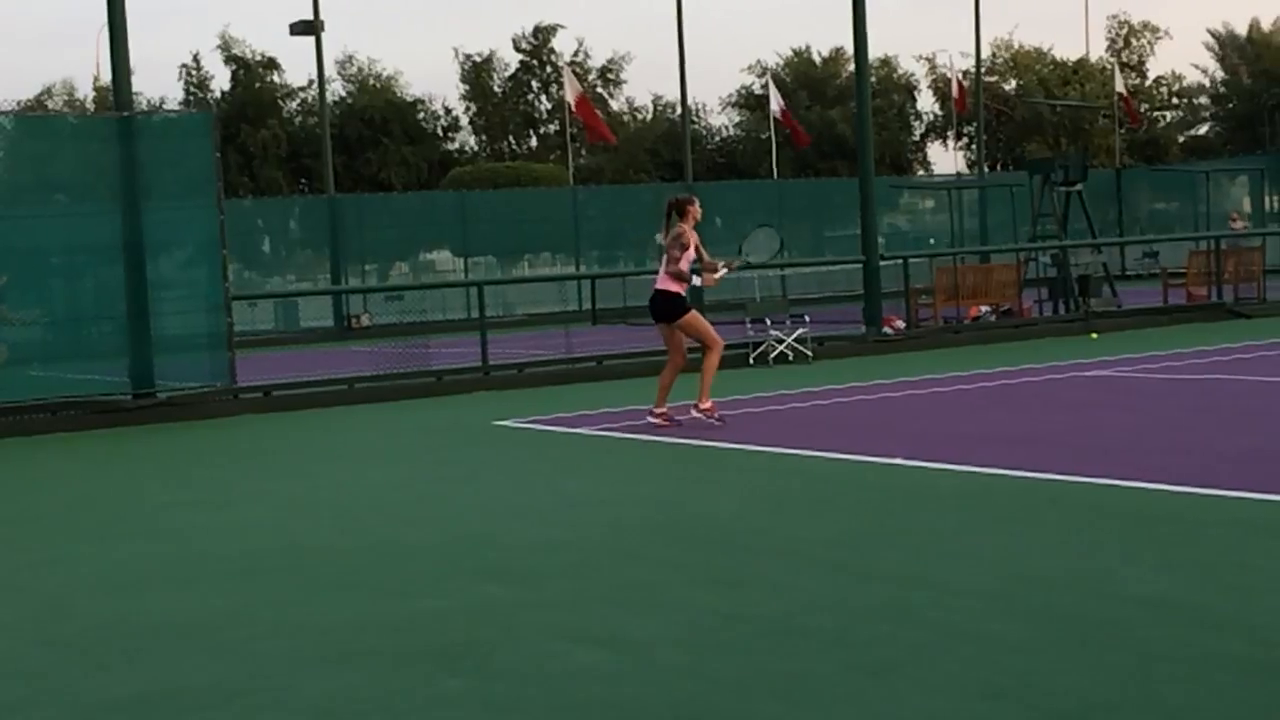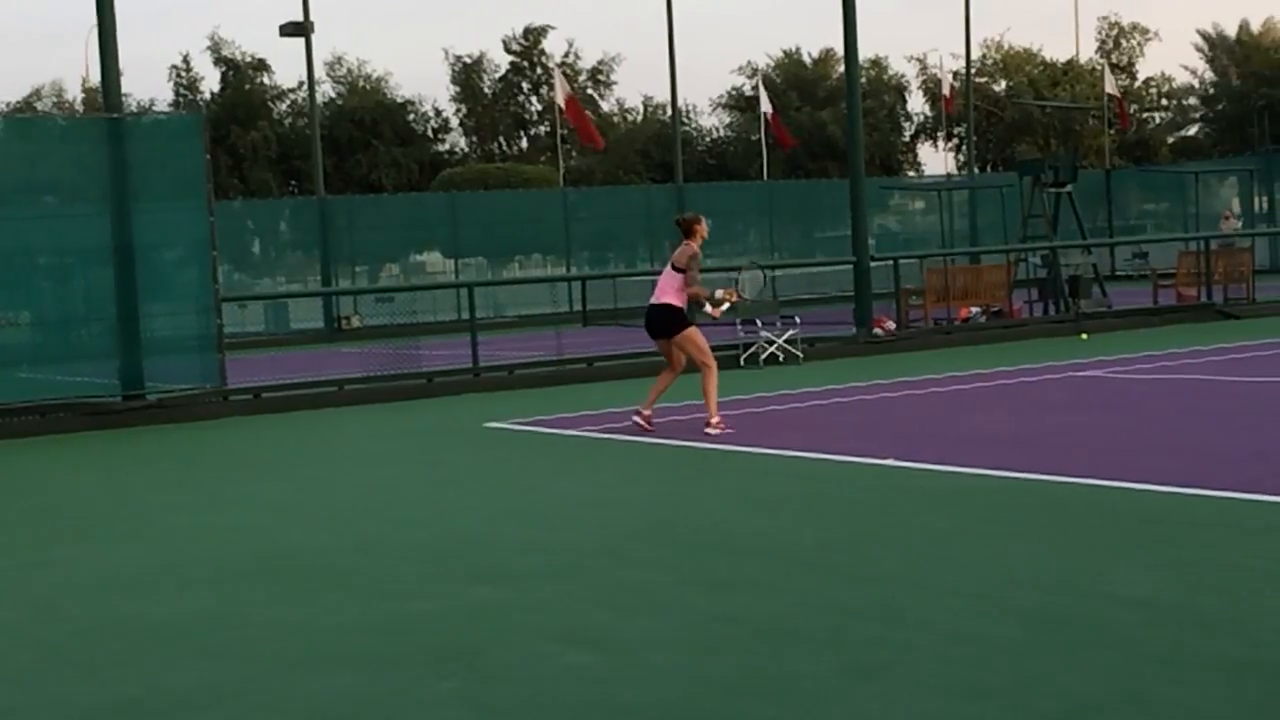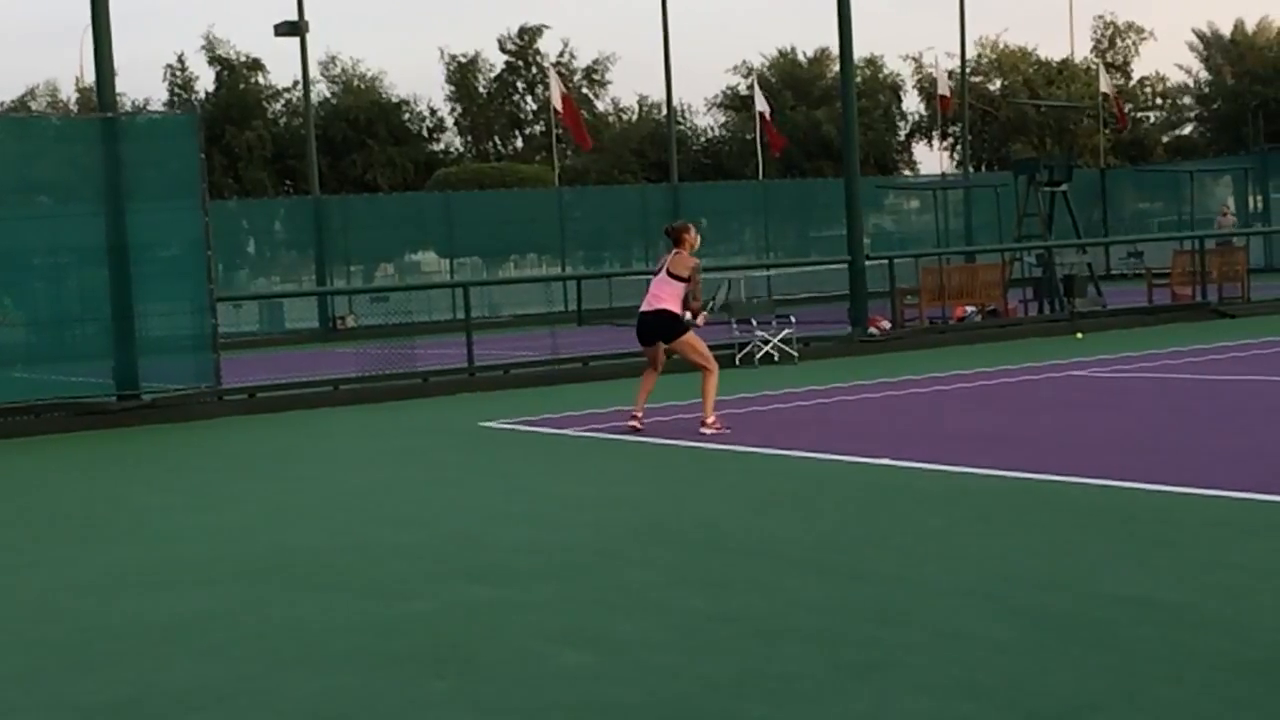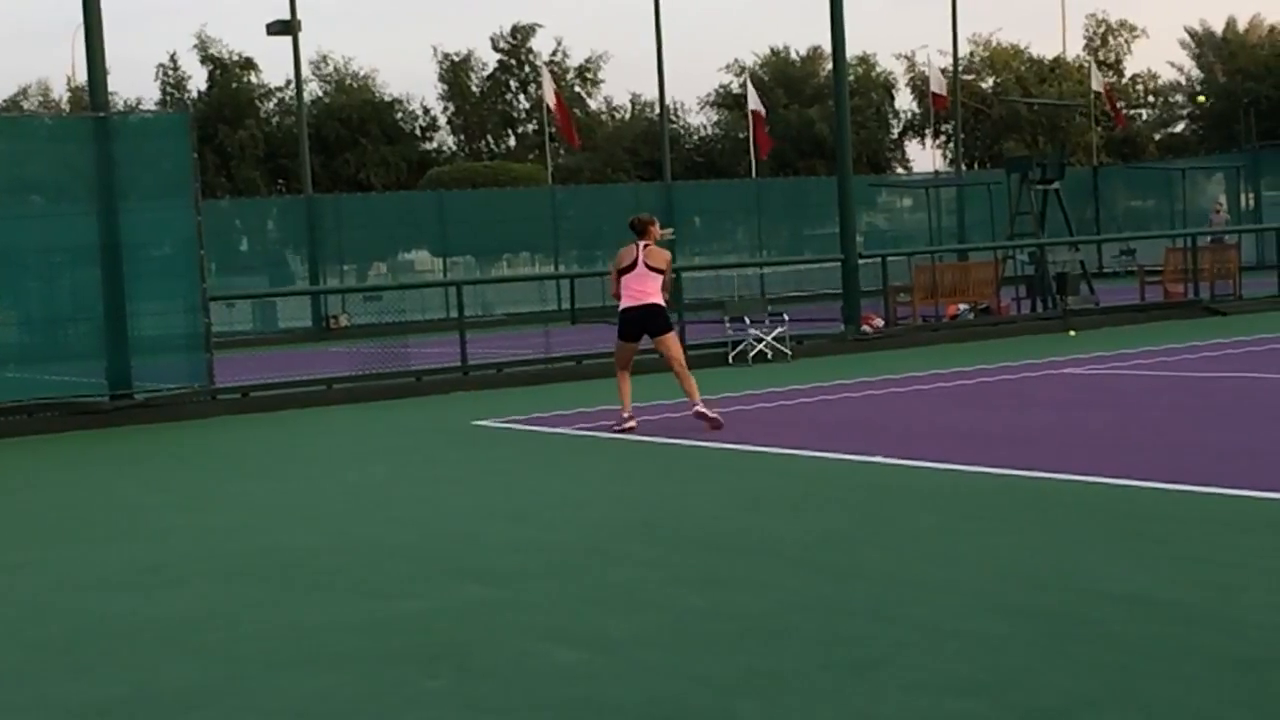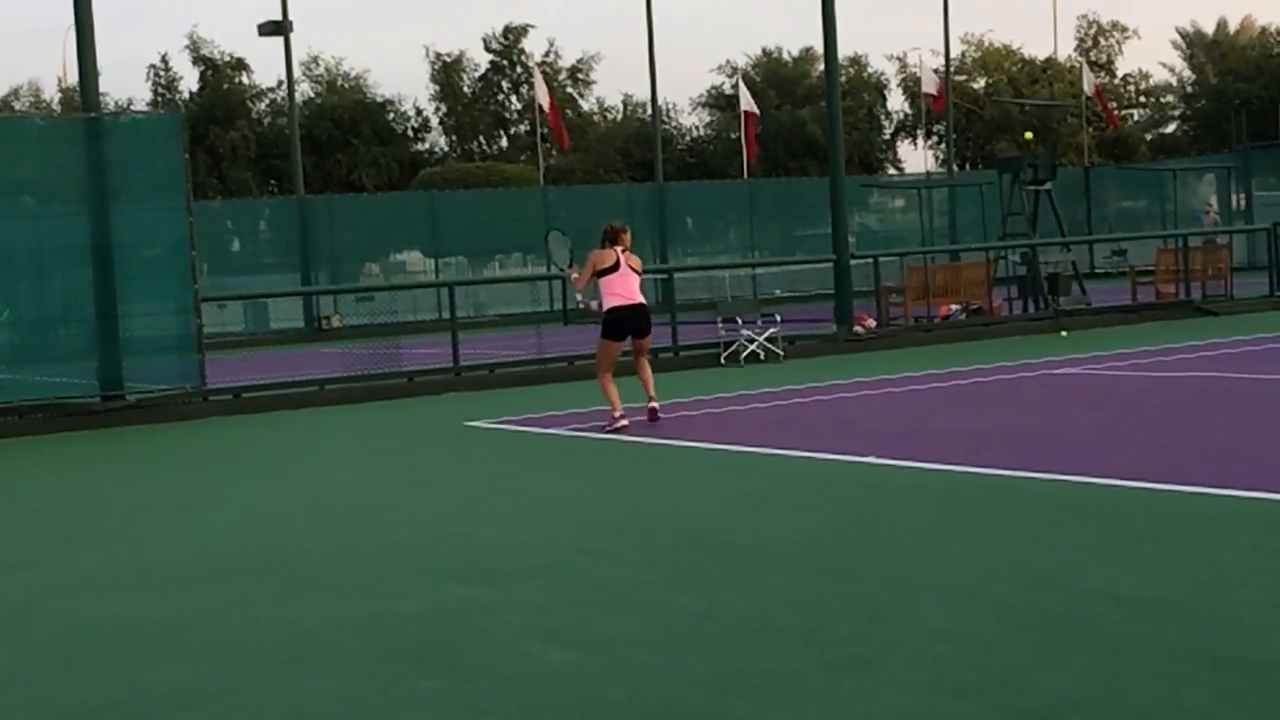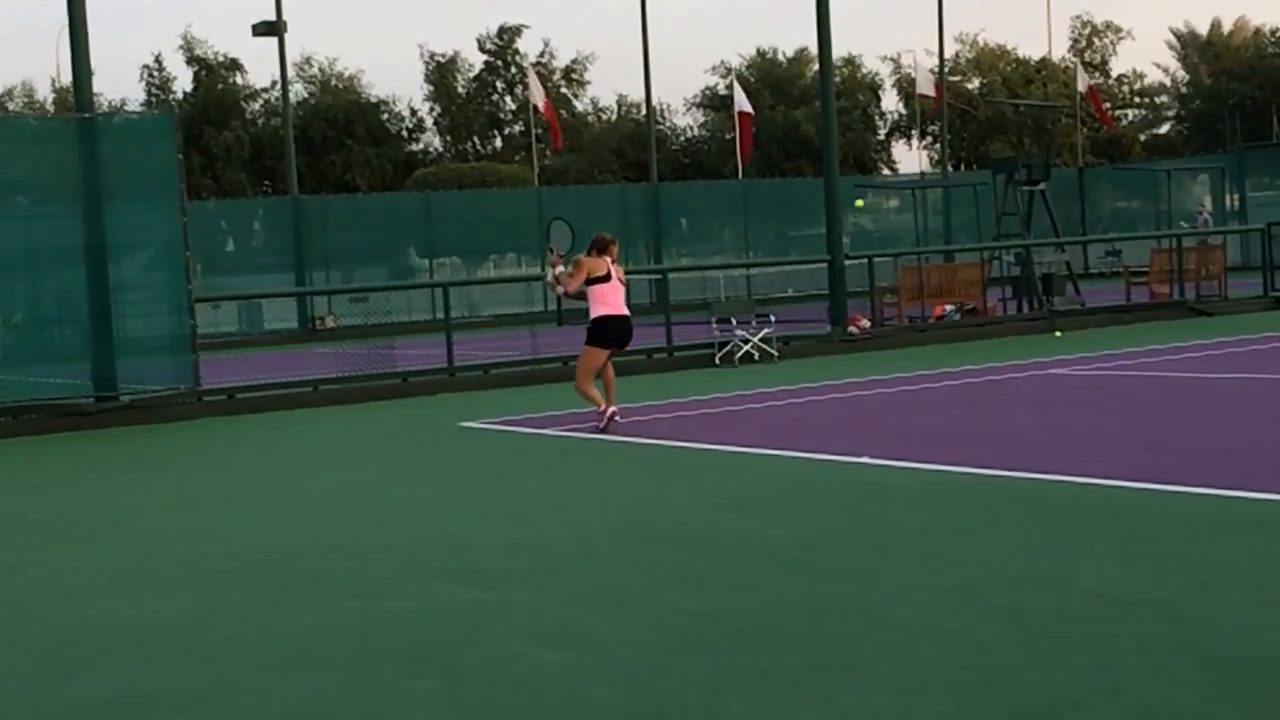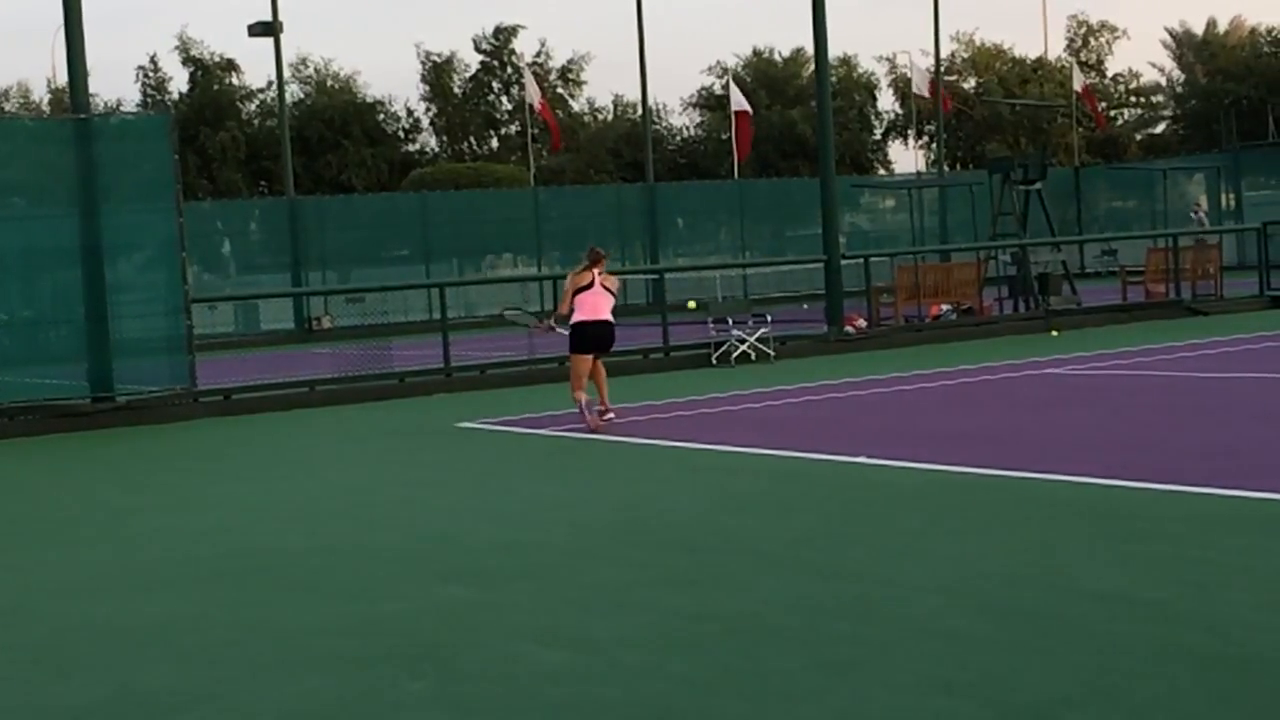
dt=0.7s
person 1, frame 1
left shoulder: (691, 235)
right shoulder: (681, 233)
left elbow: (706, 263)
right elbow: (671, 269)
left wrist: (723, 266)
right wrist: (698, 281)
left hip: (660, 301)
right hip: (670, 300)
left knee: (677, 358)
right knee: (715, 345)
left ankle: (658, 411)
right ankle: (704, 404)
person 1, frame 2
left shoulder: (684, 250)
right shoulder: (693, 253)
left elbow: (690, 288)
right elbow: (690, 290)
left wrist: (719, 294)
right wrist: (709, 308)
left hip: (655, 314)
right hip: (670, 314)
left knee: (675, 366)
right knee: (709, 365)
left ankle: (644, 411)
right ankle: (713, 421)
person 1, frame 3
left shoulder: (665, 260)
right shoulder: (692, 263)
right elbow: (694, 303)
left wrist: (686, 315)
right wrist: (697, 317)
left hip: (645, 320)
right hip: (667, 320)
left knee: (653, 367)
right knee: (710, 367)
left ankle: (636, 414)
right ankle: (709, 420)
person 1, frame 4
left shoulder: (622, 253)
right shoulder: (664, 255)
left elbow: (614, 292)
left hip: (628, 316)
right hip: (655, 313)
left knee: (622, 370)
right knee: (680, 368)
left ankle: (627, 415)
right ankle: (698, 406)
person 1, frame 5
left shoulder: (597, 255)
right shoulder: (636, 261)
left elbow: (579, 287)
left wrist: (573, 275)
left hip: (616, 316)
right hip: (640, 312)
left knee: (604, 373)
right knee: (641, 358)
left ankle: (618, 414)
right ankle: (652, 399)
person 1, frame 6
left shoulder: (588, 263)
right shoulder: (619, 270)
left elbow: (571, 287)
left wrist: (558, 268)
right wrist: (559, 288)
left hip: (604, 325)
right hip: (625, 325)
left knee: (582, 383)
right knee: (603, 361)
left ankle: (604, 407)
right ankle: (610, 408)
person 1, frame 7
left shoulder: (575, 278)
right shoulder: (613, 282)
left elbow: (563, 311)
left hip: (582, 329)
right hip: (606, 329)
left knee: (578, 390)
right knee: (594, 360)
left ankle: (583, 401)
right ankle: (605, 406)
